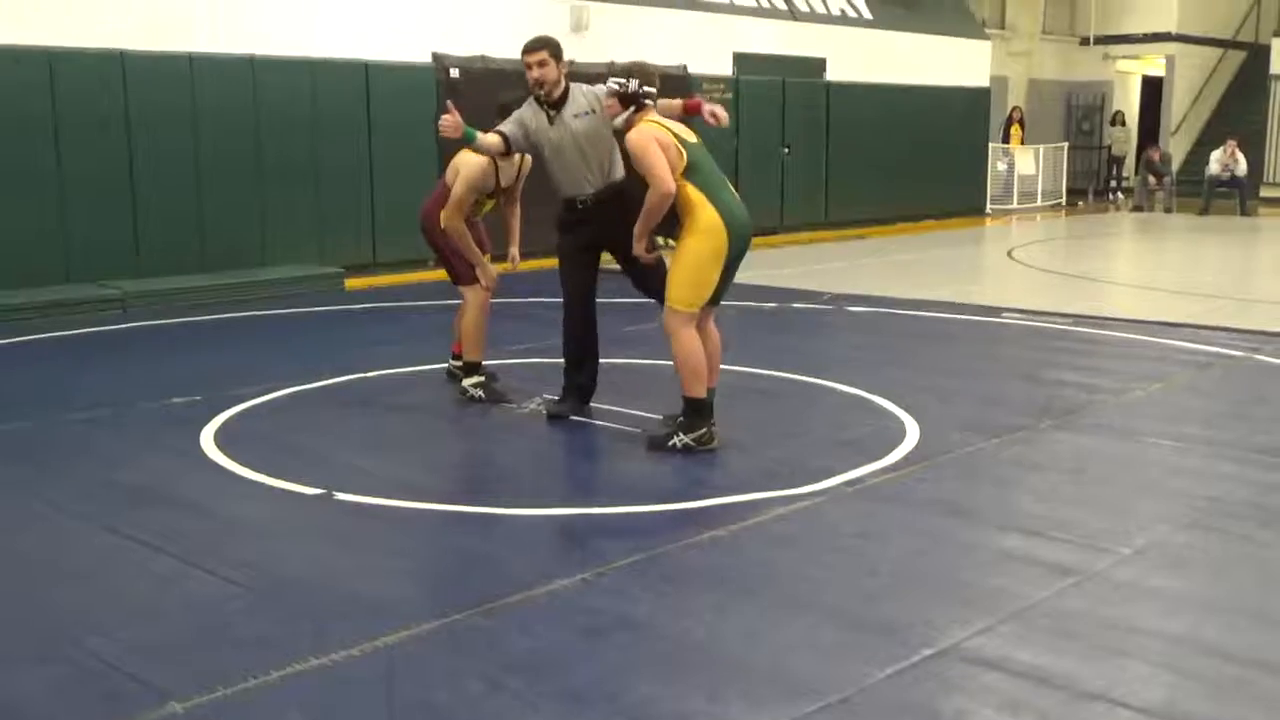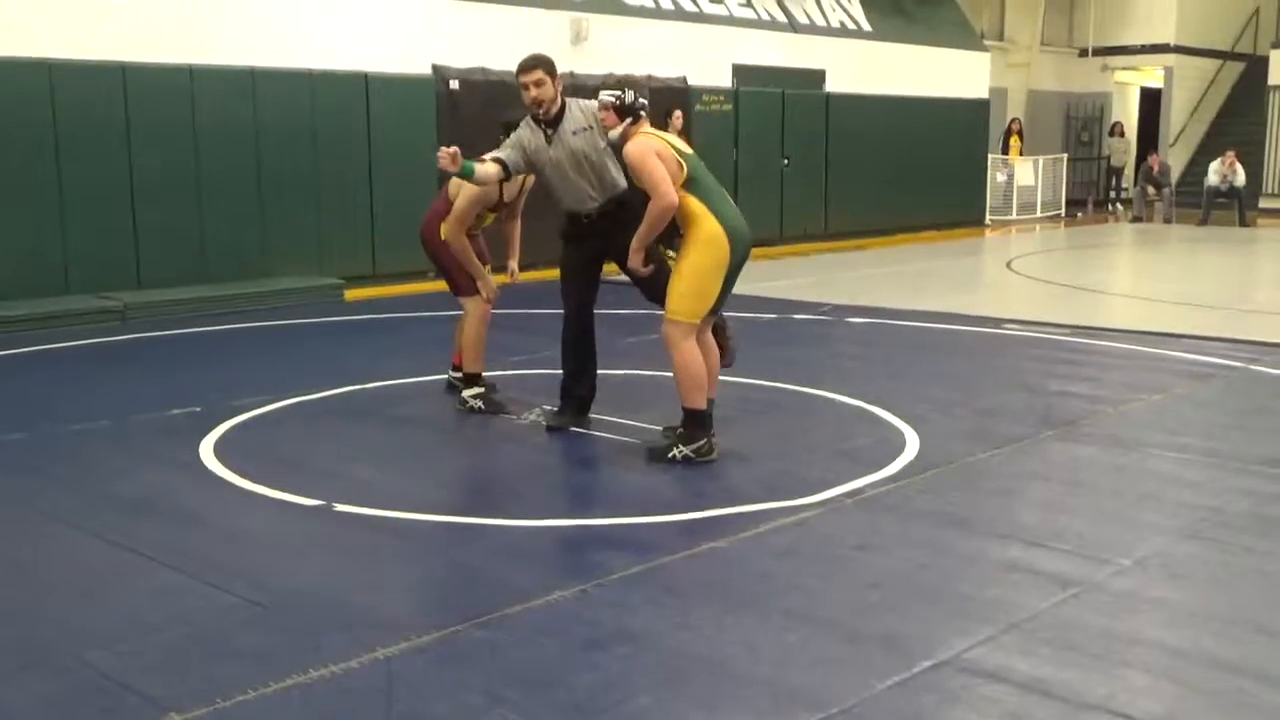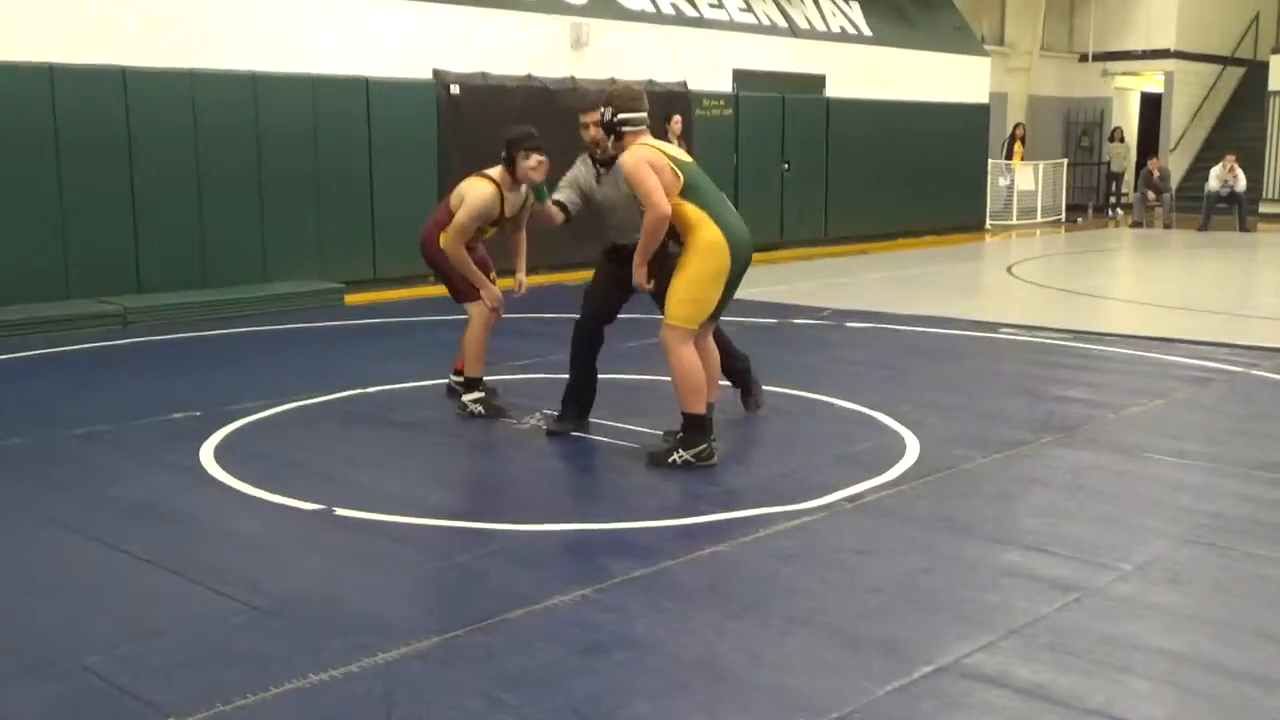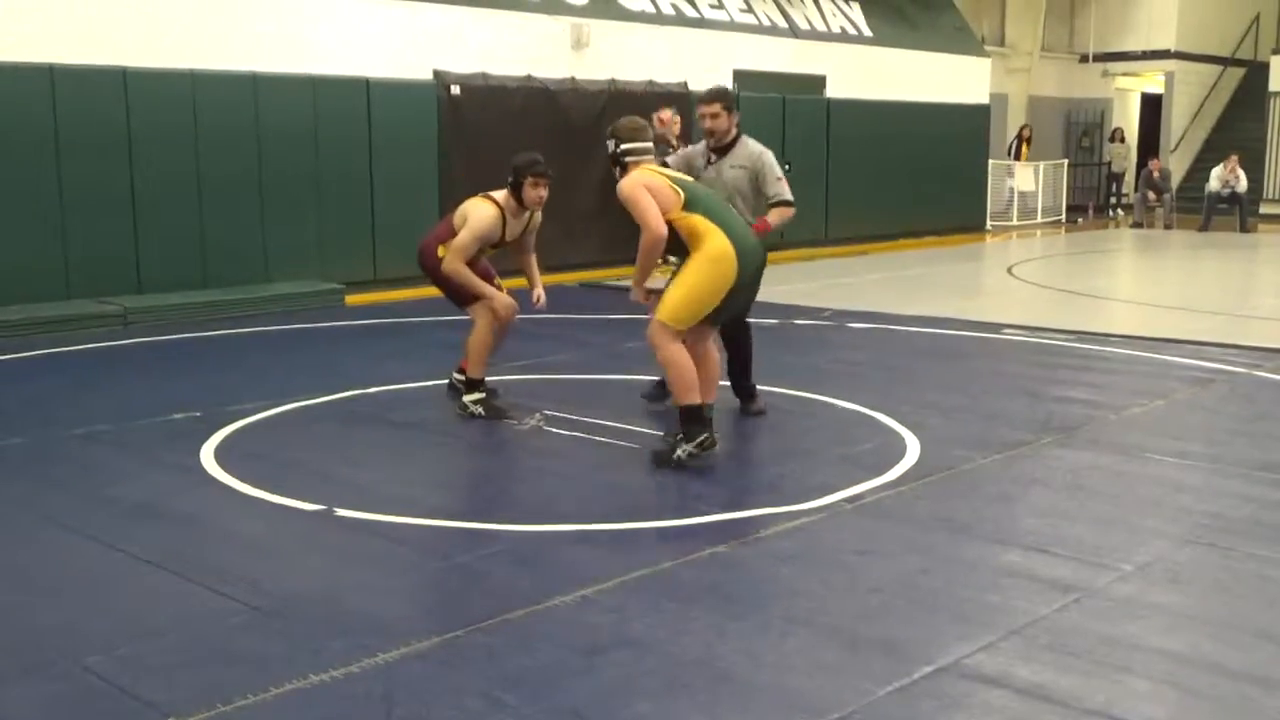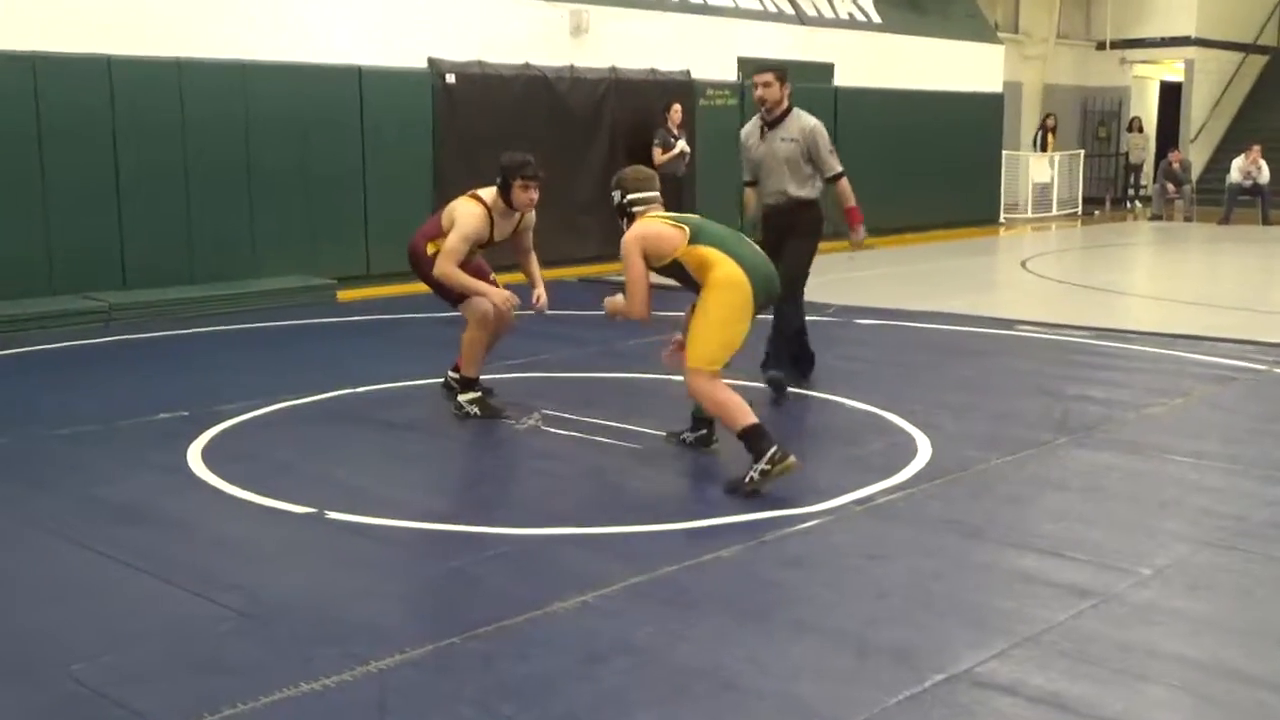
dt=0.4s
person 1, frame 1
left shoulder: (639, 135)
right shoulder: (674, 127)
left elbow: (664, 188)
left wrist: (640, 234)
left hip: (709, 226)
right hip: (735, 220)
left knee: (678, 321)
right knee: (701, 318)
left ankle: (697, 427)
right ankle: (702, 414)
person 1, frame 2
left shoulder: (637, 147)
right shoulder: (664, 139)
left elbow: (667, 200)
left wrist: (638, 246)
left hip: (710, 237)
right hip: (733, 231)
left knee: (678, 332)
right knee: (698, 328)
left ankle: (697, 438)
right ankle: (700, 426)
person 1, frame 3
left shoulder: (632, 158)
right shoulder: (666, 148)
left elbow: (660, 211)
left wrist: (640, 261)
left hip: (711, 244)
right hip: (735, 238)
left knee: (675, 337)
right knee: (699, 334)
left ankle: (697, 442)
right ankle: (701, 429)
person 1, frame 4
left shoulder: (630, 184)
right shoulder: (670, 176)
left elbow: (656, 232)
left wrist: (638, 281)
left hip: (720, 253)
right hip: (747, 249)
left knee: (662, 333)
right knee: (698, 334)
left ankle: (696, 432)
right ankle: (699, 427)
person 1, frame 5
left shoulder: (633, 237)
right shoulder: (681, 221)
left elbow: (639, 310)
left wrist: (616, 306)
right wrist: (689, 334)
left hip: (733, 280)
right hip: (762, 272)
left knee: (700, 379)
left ankle: (768, 454)
right ankle: (702, 427)
person 2, frame 1
left shoulder: (597, 98)
right shoulder: (527, 117)
left elbow: (651, 108)
right elbow: (495, 143)
left wrist: (698, 105)
right wrist: (465, 134)
left hip: (616, 206)
right hip: (574, 217)
left knee: (653, 282)
right knee: (576, 306)
right ankle: (577, 392)
person 2, frame 2
left shoulder: (593, 113)
right shoulder: (524, 138)
right elbow: (493, 170)
right wrist: (462, 168)
left hip: (621, 216)
right hip: (579, 229)
left knee: (661, 289)
right knee: (576, 316)
left ankle: (713, 330)
right ankle: (574, 405)
person 2, frame 3
right shoulder: (580, 172)
right elbow: (556, 216)
left hip: (661, 250)
right hip: (619, 256)
right knee: (588, 325)
left ankle: (744, 377)
right ankle: (575, 411)
person 2, frame 4
left shoulder: (757, 156)
right shoulder: (696, 155)
left elbow: (784, 207)
left wrist: (754, 231)
left knee: (733, 323)
left ankle: (745, 394)
person 2, frame 5
left shoulder: (808, 127)
right shoulder: (749, 133)
left elbow: (836, 176)
left wrist: (855, 221)
left hip: (803, 217)
right hip: (771, 220)
left knee: (788, 290)
right knee: (783, 294)
left ankle: (782, 367)
right ankle: (801, 361)
person 3, frame 1
left shoulder: (524, 160)
right shoulder: (478, 164)
left elbow: (512, 202)
right elbow: (452, 219)
left wrist: (514, 244)
right wrist: (481, 264)
left hip: (468, 218)
right hip: (441, 220)
left knee: (477, 293)
right knee: (479, 294)
left ankle: (458, 363)
right ankle: (471, 380)
person 3, frame 2
left shoulder: (526, 176)
left elbow: (512, 217)
right elbow: (454, 232)
left wrist: (513, 258)
right wrist: (482, 276)
left hip: (468, 231)
right hip: (441, 232)
left knee: (480, 305)
right knee: (479, 306)
left ankle: (458, 374)
right ankle: (471, 391)
person 3, frame 3
left shoulder: (529, 189)
right shoulder: (484, 193)
left elbow: (517, 229)
right elbow: (454, 245)
left wrist: (520, 270)
right wrist: (484, 285)
left hip: (468, 241)
right hip: (442, 241)
left knee: (492, 311)
right knee: (482, 311)
left ankle: (460, 378)
right ankle: (471, 396)
person 3, frame 4
left shoulder: (533, 214)
right shoulder: (487, 215)
left elbow: (527, 252)
right elbow: (451, 264)
left wrist: (537, 285)
right wrist: (493, 294)
left hip: (468, 255)
right hip: (439, 254)
left knee: (504, 315)
right knee: (488, 314)
left ankle: (462, 378)
right ankle: (472, 397)
person 3, frame 5
left shoulder: (525, 214)
right shoulder: (475, 215)
left elbow: (526, 251)
right elbow: (442, 270)
left wrist: (538, 285)
right wrist: (489, 290)
left hip: (462, 253)
right hip: (430, 251)
left knee: (503, 315)
right knee: (482, 311)
left ankle: (458, 377)
right ankle: (467, 397)
